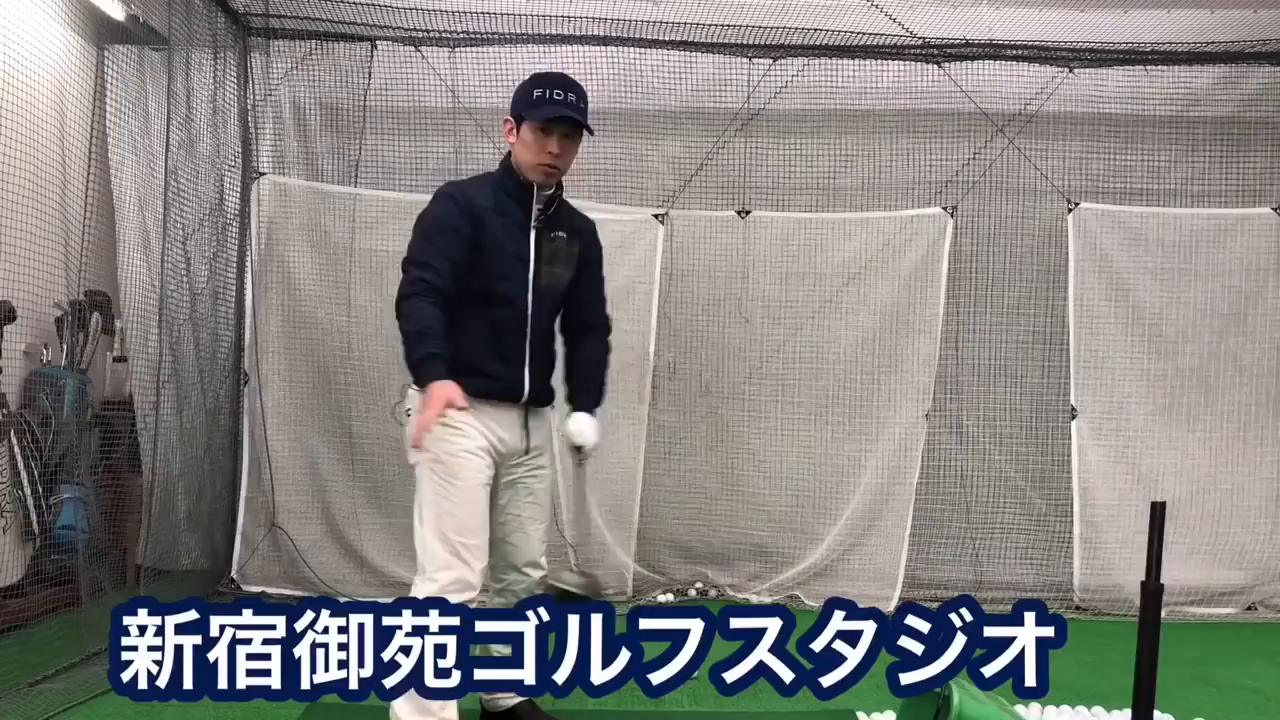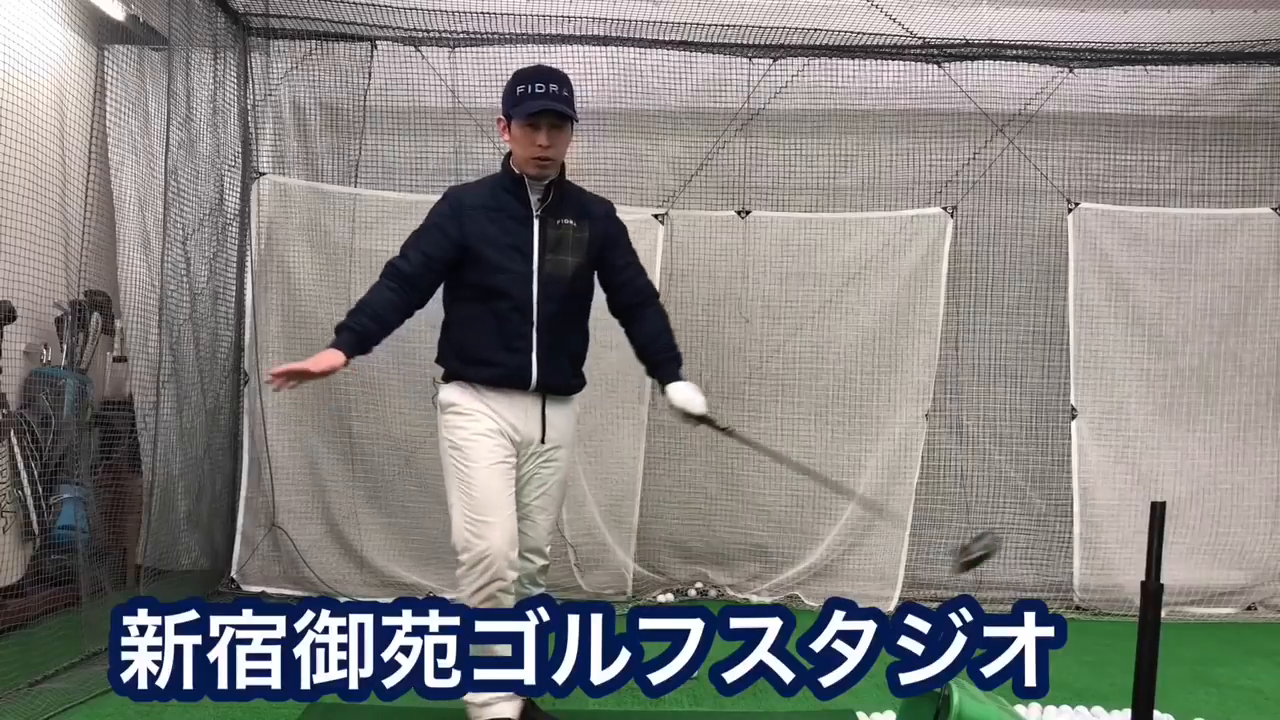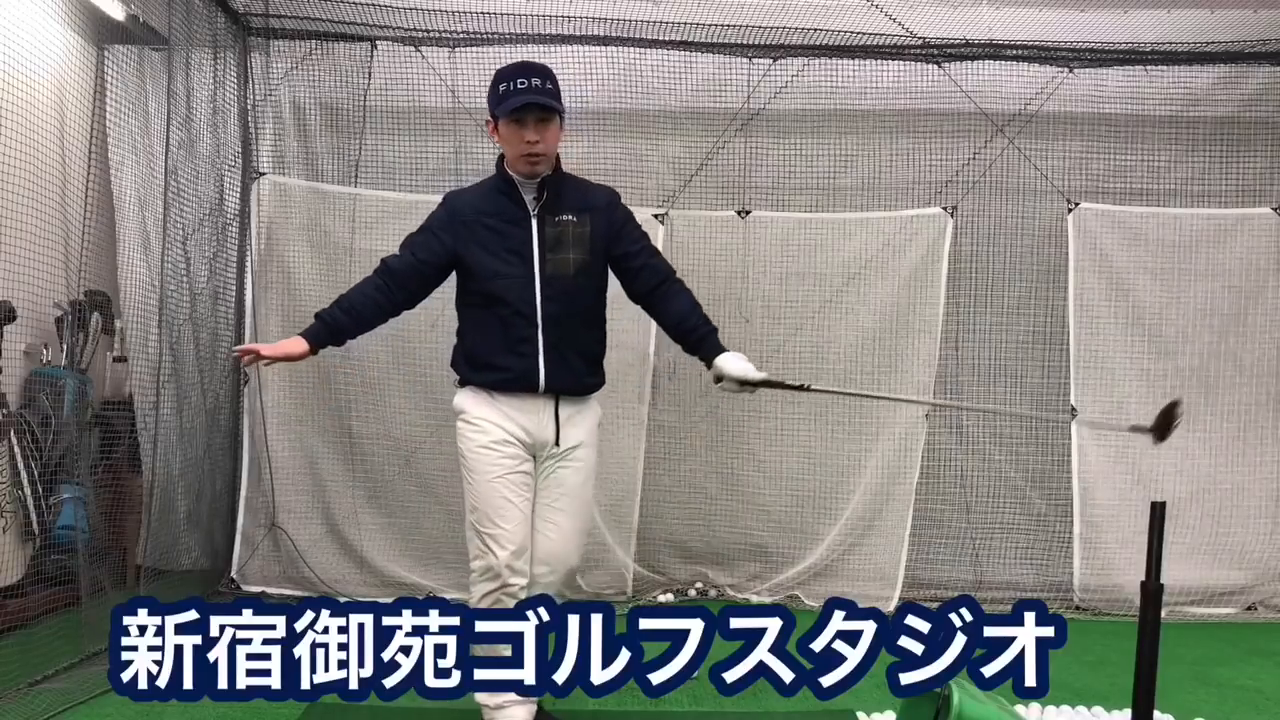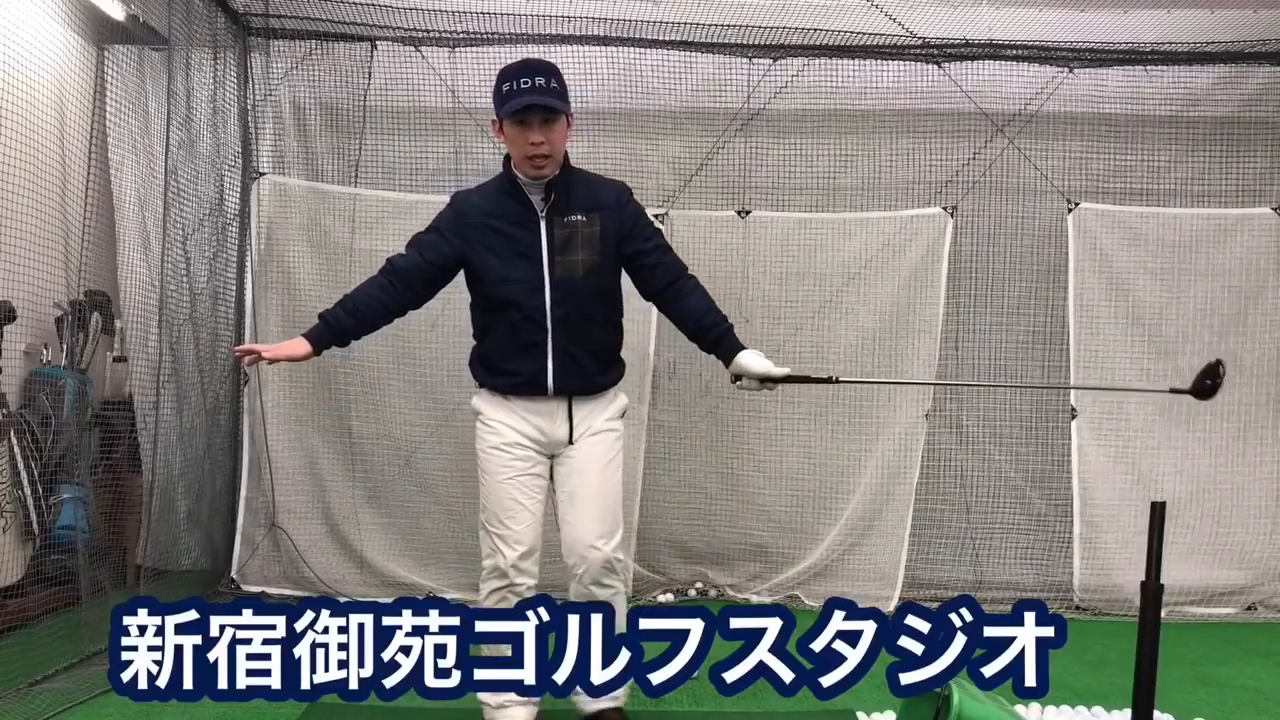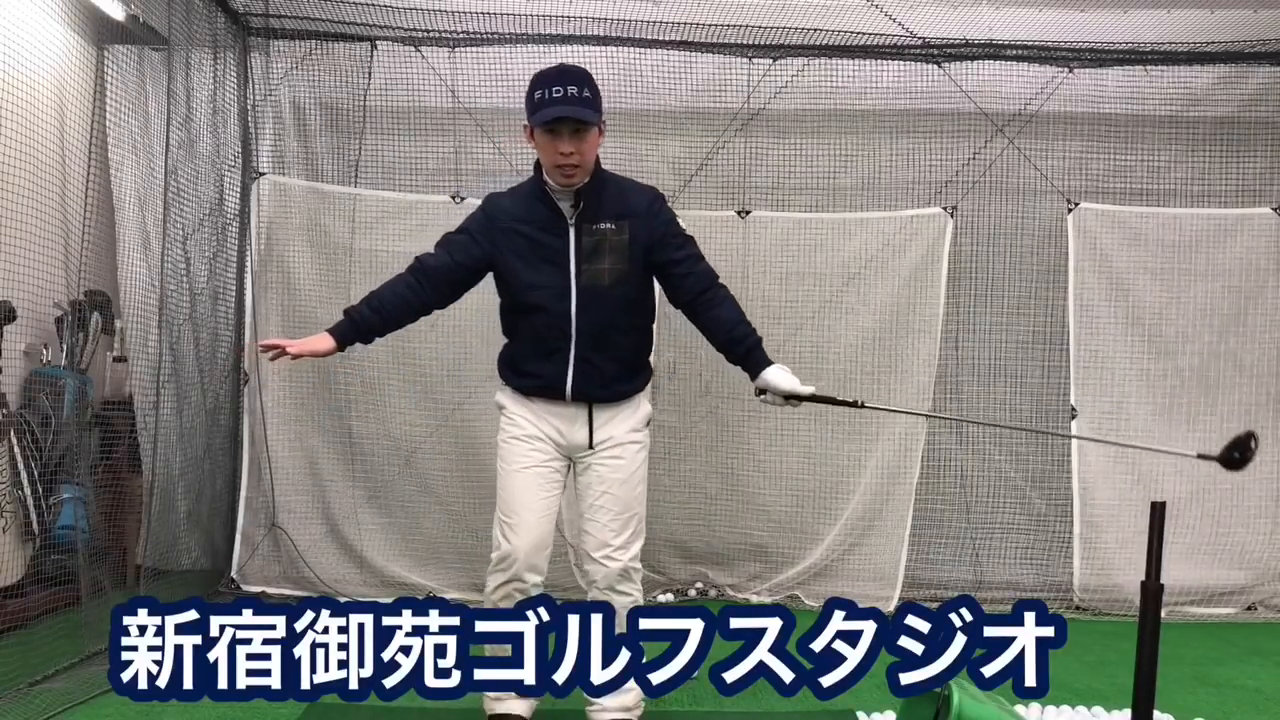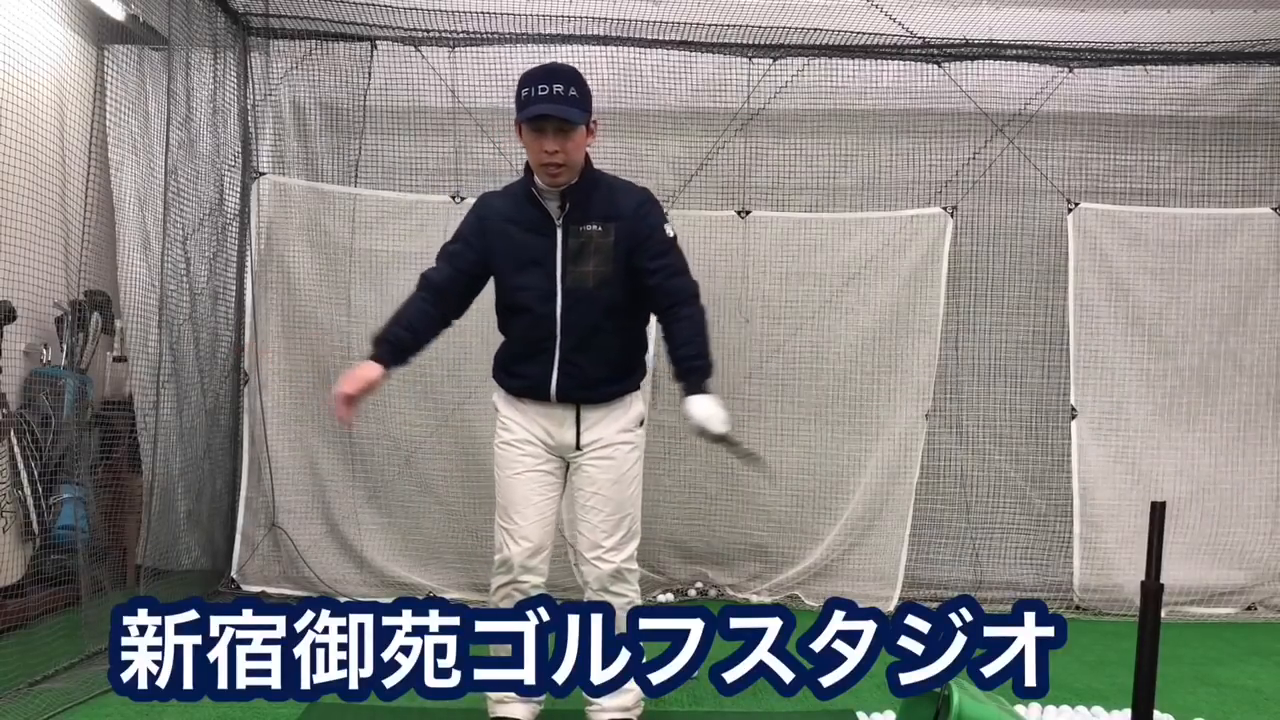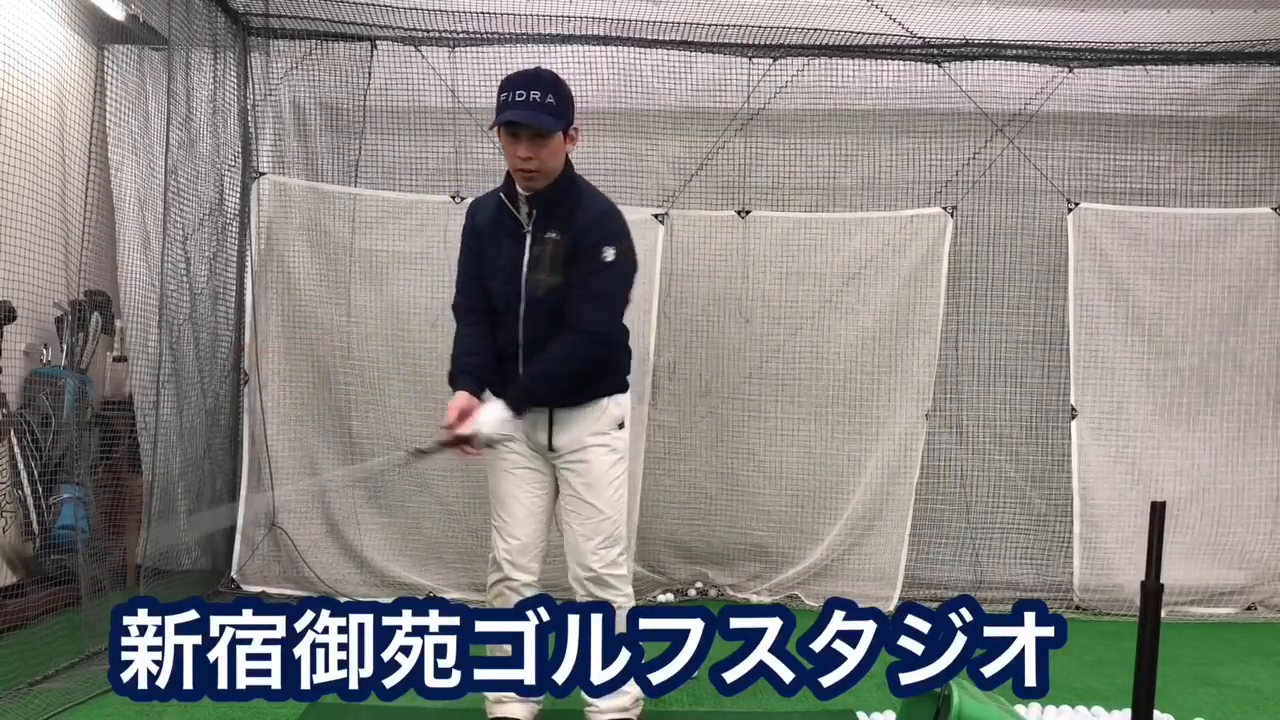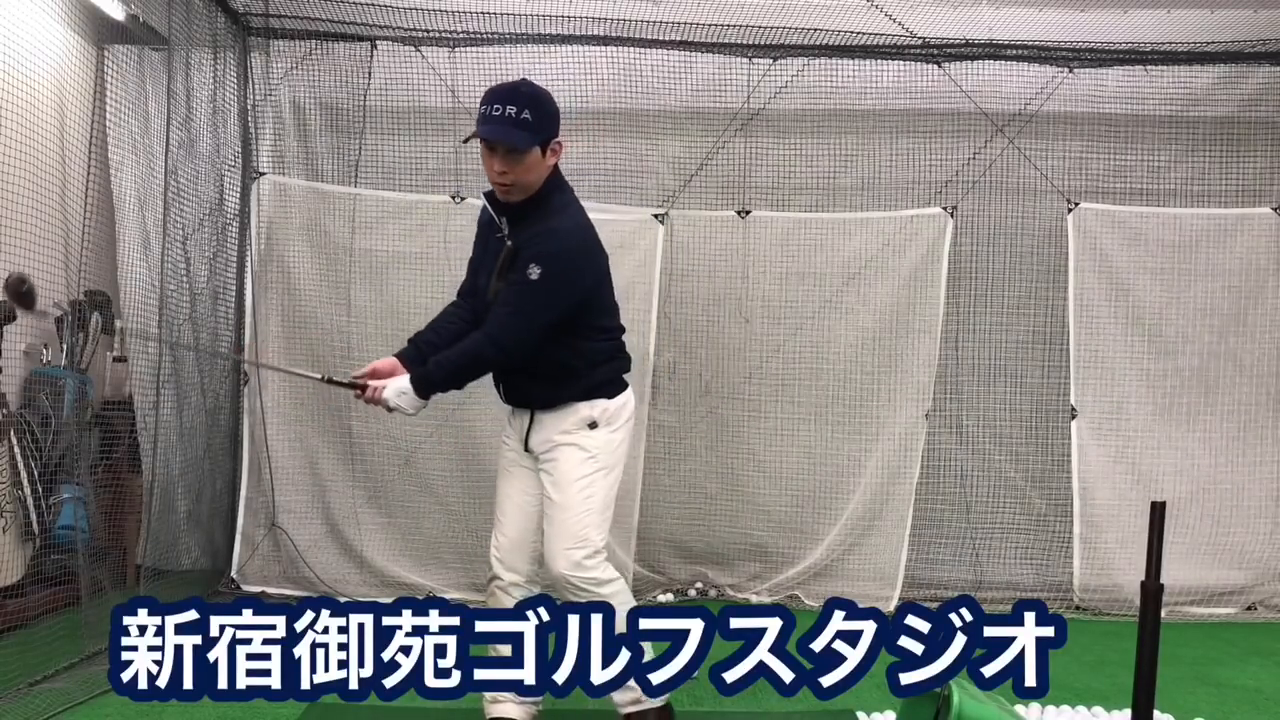
dt=0.3s
person 1, frame 1
left shoulder: (577, 231)
right shoulder: (462, 205)
left elbow: (588, 327)
right elbow: (422, 294)
left wrist: (584, 406)
right wrist: (434, 378)
left hip: (530, 421)
right hip: (460, 414)
left knee: (523, 569)
right knee: (454, 577)
person 1, frame 2
left shoulder: (594, 218)
right shoulder: (465, 207)
left elbow: (635, 300)
right elbow: (405, 281)
left wrist: (672, 376)
right wrist: (344, 347)
left hip: (553, 411)
right hip: (476, 404)
left knee: (529, 559)
right knee: (489, 553)
person 1, frame 3
left shoulder: (598, 207)
right shoulder: (464, 212)
left elbow: (657, 285)
right elbow: (395, 281)
left wrist: (715, 351)
right wrist: (313, 337)
left hip: (574, 412)
right hip: (491, 411)
left knee: (556, 563)
right knee: (500, 567)
person 1, frame 4
left shoulder: (608, 202)
right shoulder: (472, 213)
left elbow: (670, 282)
right elbow: (400, 281)
left wrist: (733, 350)
right wrist: (314, 338)
left hip: (594, 409)
right hip: (508, 413)
left knee: (597, 554)
right knee: (508, 568)
person 1, frame 5
left shoulder: (641, 209)
right shoulder: (503, 215)
left elbow: (700, 291)
right elbow: (429, 280)
left wrist: (759, 364)
right wrist: (339, 334)
left hip: (618, 415)
right hip: (530, 413)
left knee: (613, 567)
right knee: (516, 557)
person 1, frame 6
left shoulder: (631, 209)
right shoulder: (495, 214)
left elbow: (677, 300)
right elbow: (440, 293)
left wrist: (697, 388)
right wrist: (380, 358)
left hip: (610, 416)
right hip: (524, 414)
left knee: (609, 567)
right knee: (518, 564)
person 1, frame 7
left shoulder: (598, 220)
right shoulder: (486, 215)
left elbow: (589, 333)
right elbow: (474, 315)
left wrist: (503, 403)
right wrist: (471, 392)
left hip: (592, 415)
right hip: (518, 417)
left knee: (598, 567)
right knee: (513, 566)
person 1, frame 8
left shoulder: (563, 237)
right shoulder: (497, 214)
left elbow: (505, 339)
right elbow: (470, 308)
left wrist: (418, 385)
right wrist: (407, 360)
left hip: (584, 415)
right hip: (525, 415)
left knee: (575, 560)
right knee: (510, 567)
